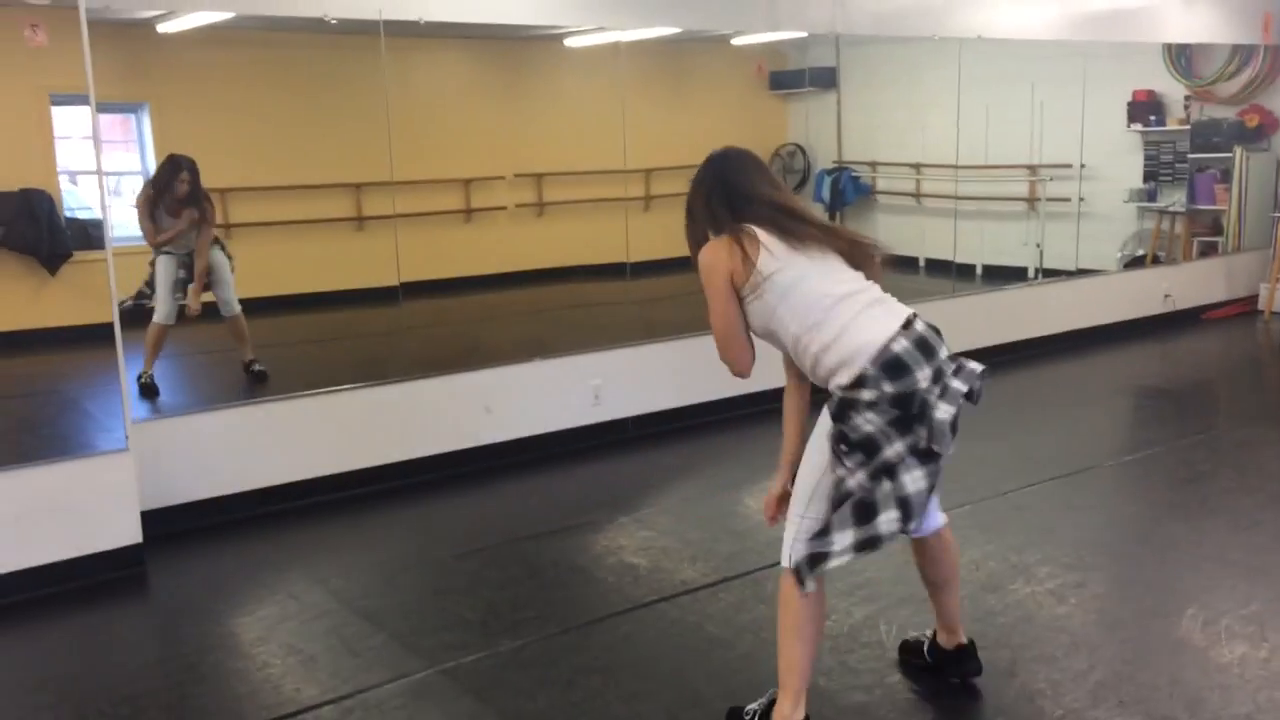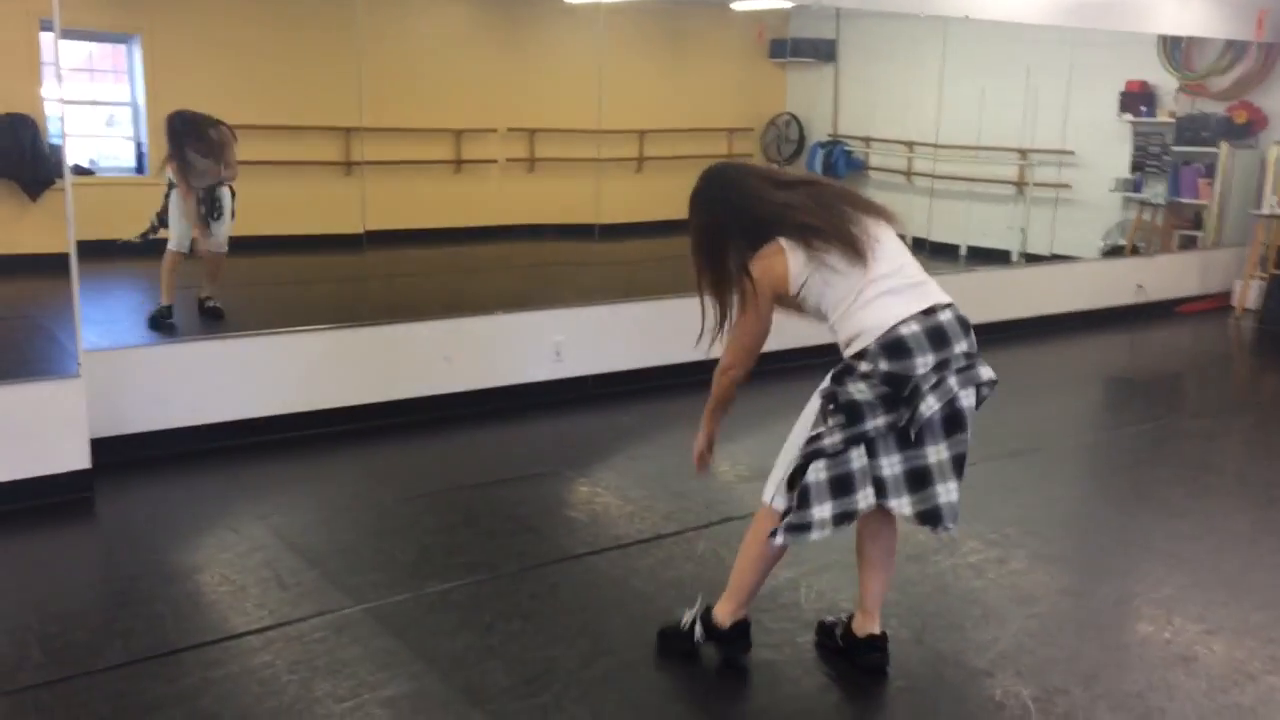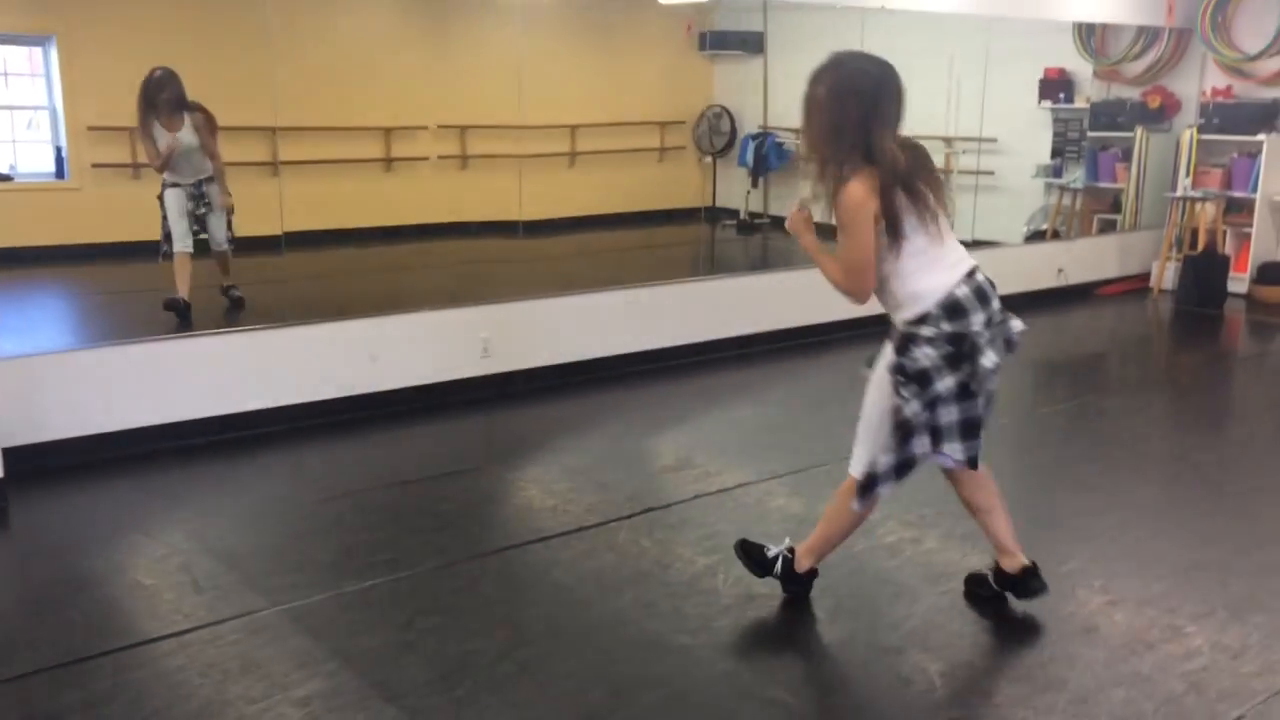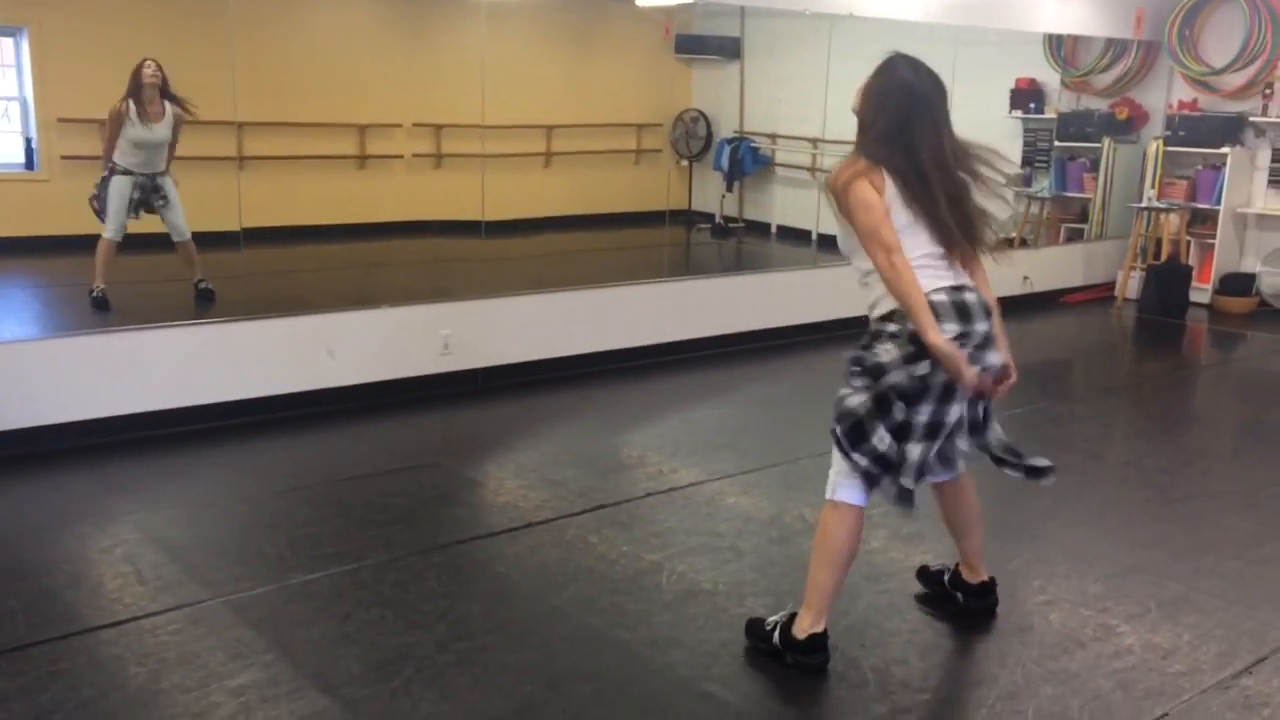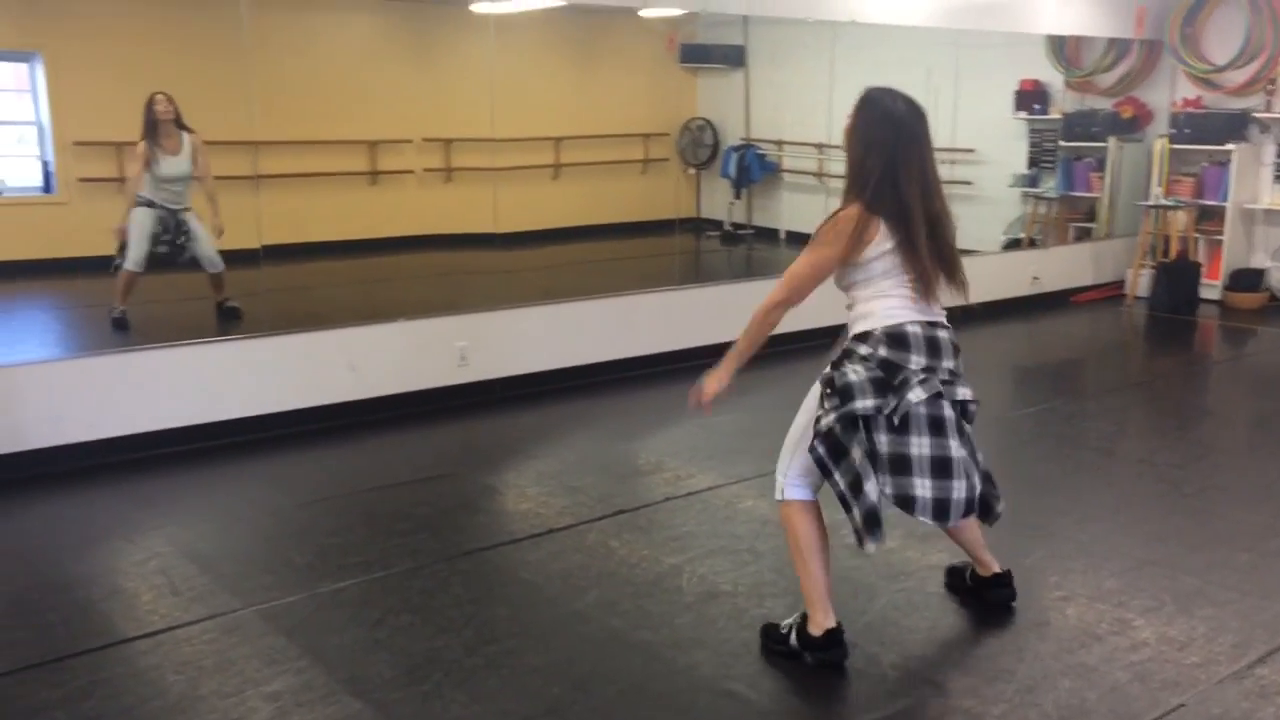
dt=0.7s
person 1, frame 1
left shoulder: (720, 253)
right shoulder: (805, 239)
left elbow: (740, 363)
right wrist: (787, 473)
left hip: (873, 385)
right hip: (923, 353)
left knee: (804, 546)
right knee: (917, 508)
right ankle: (953, 645)
person 1, frame 2
left shoulder: (768, 262)
right shoulder: (841, 206)
left elbow: (736, 363)
left wrist: (706, 428)
left hip: (885, 361)
right hip: (950, 339)
left knee: (791, 486)
right knee: (873, 492)
left ankle: (725, 619)
right ankle: (866, 632)
person 1, frame 3
left shoulder: (856, 190)
right shoulder: (904, 159)
left elbow: (857, 288)
left wrist: (806, 239)
left hip: (934, 328)
right hip: (974, 304)
left knee: (874, 457)
right knee: (944, 448)
left ankle: (800, 565)
right ankle: (1013, 566)
person 1, frame 4
left shoulder: (856, 177)
right shoulder: (938, 174)
left elbow: (891, 258)
right elbow: (967, 255)
left wrist: (934, 341)
right wrist: (993, 341)
left hip: (909, 335)
right hip: (967, 322)
left knee: (849, 484)
right knee: (942, 462)
left ankle: (806, 631)
right ankle: (974, 580)
person 1, frame 5
left shoulder: (852, 221)
right shoulder: (925, 210)
left elbow: (780, 299)
left wrist: (724, 369)
left hip: (875, 358)
right hip: (938, 353)
left knee: (794, 485)
right knee: (929, 475)
left ankle: (819, 630)
right ankle: (991, 575)
person 2, frame 1
left shoulder: (201, 205)
right shoulder: (148, 199)
left elbow: (202, 252)
right elbow: (153, 241)
left wrist: (196, 293)
right wrist: (182, 226)
left hip: (204, 250)
right hip: (170, 254)
left knee: (230, 304)
right knee: (164, 313)
left ankle: (250, 360)
right ankle: (146, 372)
person 2, frame 2
left shoulder: (220, 134)
right shoulder: (177, 152)
left elbow: (232, 174)
right elbow: (186, 195)
left wrist: (223, 173)
right wrist: (197, 231)
left hip: (217, 187)
right hip: (185, 189)
left knee: (219, 243)
right knee: (179, 242)
left ankle: (207, 297)
right ankle: (165, 305)
person 2, frame 3
left shoulder: (196, 117)
right shoulder: (148, 124)
left elbow: (214, 156)
right elbow: (157, 166)
left wrist: (224, 192)
right wrist: (168, 153)
left hip: (208, 182)
right hip: (175, 187)
left knee: (219, 240)
right knee: (181, 241)
left ankle: (228, 286)
right ankle: (182, 298)
person 2, frame 4
left shoulder: (174, 113)
right shoulder: (122, 108)
right elbow: (109, 142)
right wrist: (107, 169)
left hip: (157, 176)
right hip: (122, 174)
left knee: (181, 231)
right knee: (113, 229)
left ankle: (199, 282)
right ankle: (98, 287)
person 2, frame 5
left shoulder: (193, 141)
right shoulder: (145, 147)
left elbow: (205, 178)
right elbow: (133, 181)
left wrist: (216, 215)
right wrist: (127, 219)
left hip: (180, 210)
right hip: (148, 207)
left knee: (212, 259)
right knee: (135, 257)
left ankle: (223, 302)
right ankle: (118, 309)
